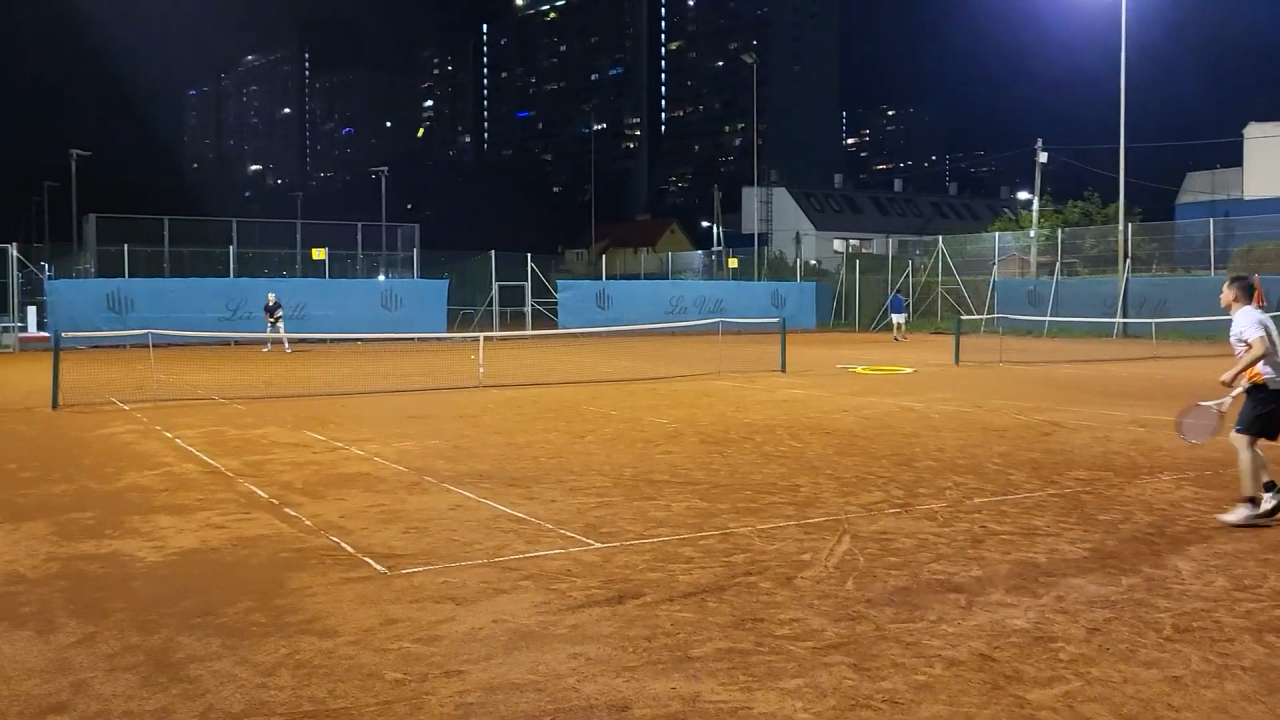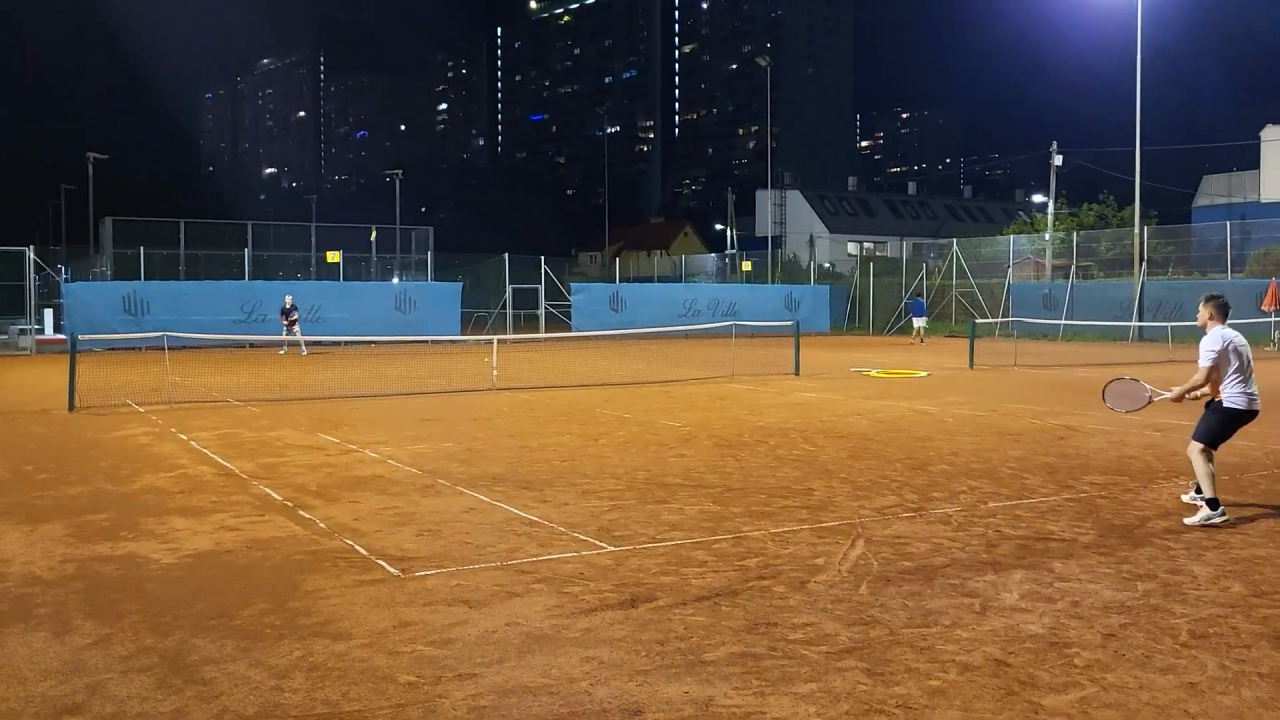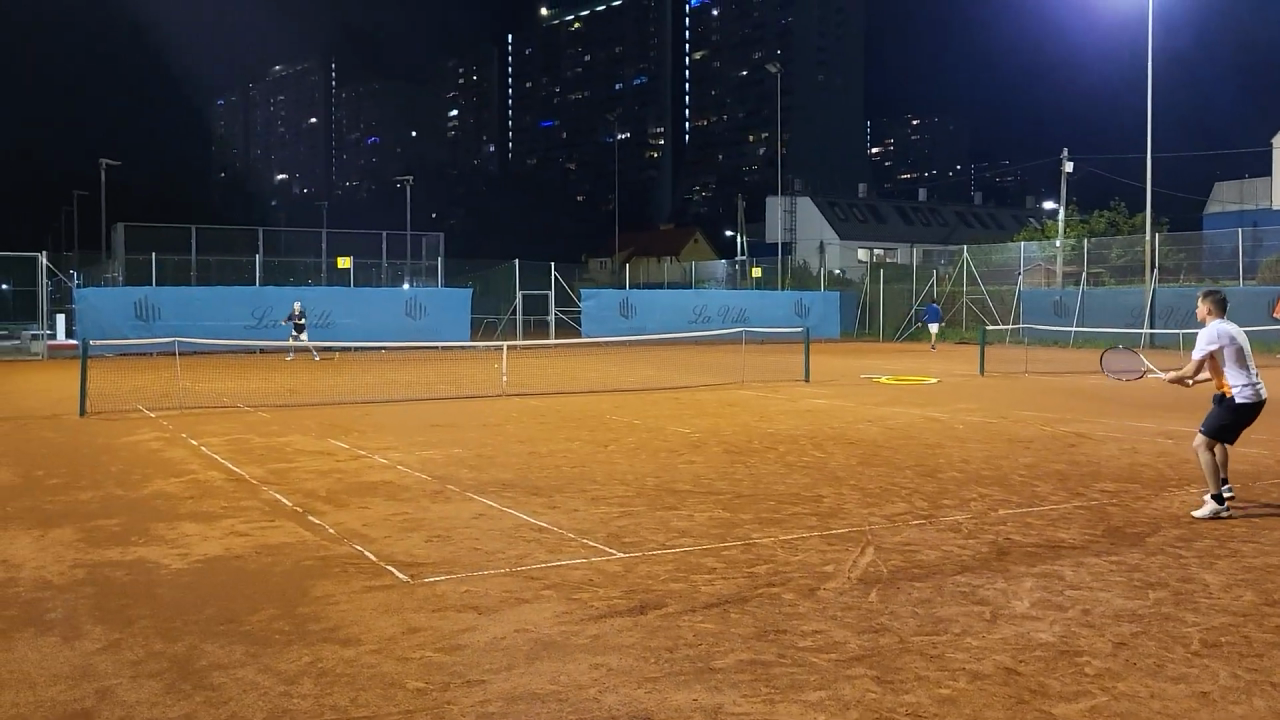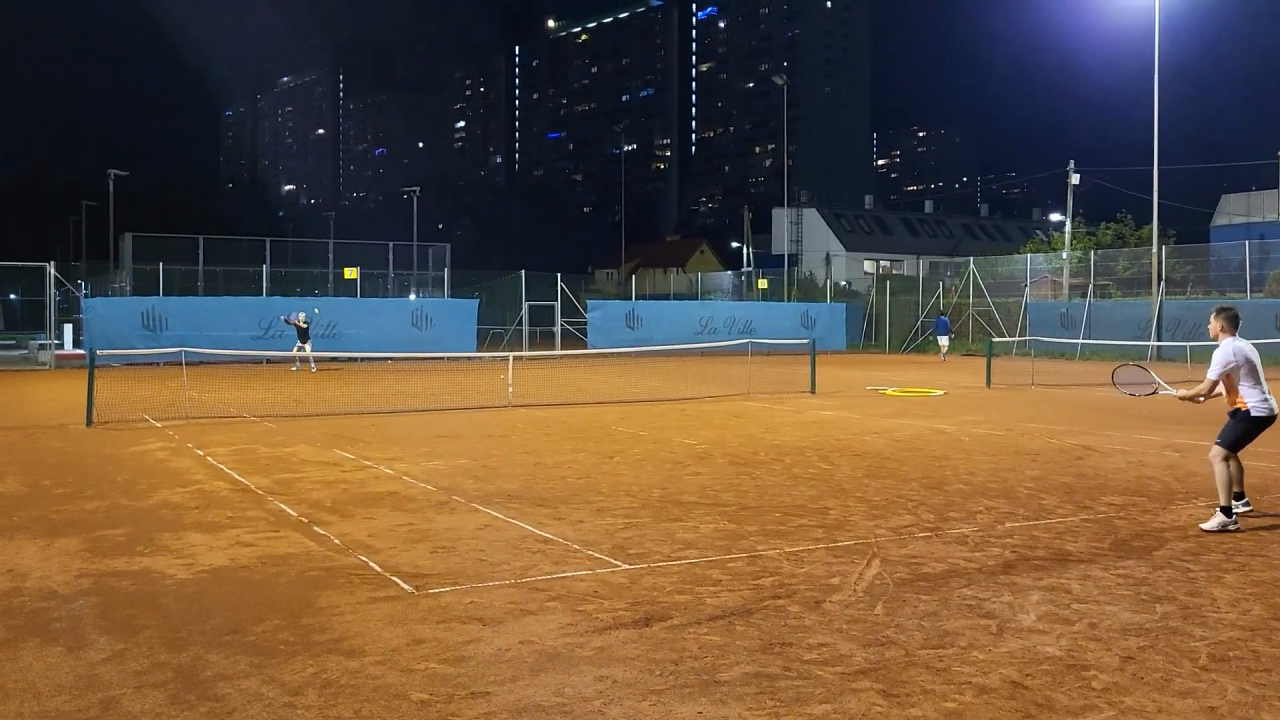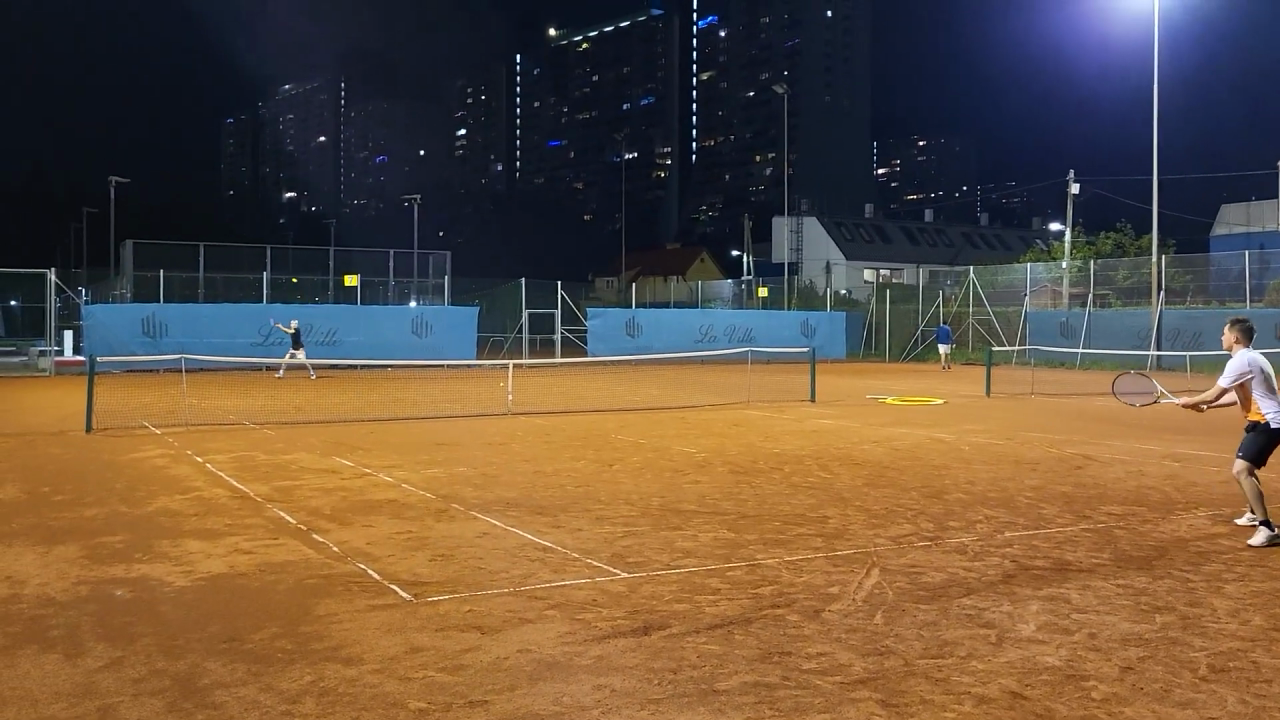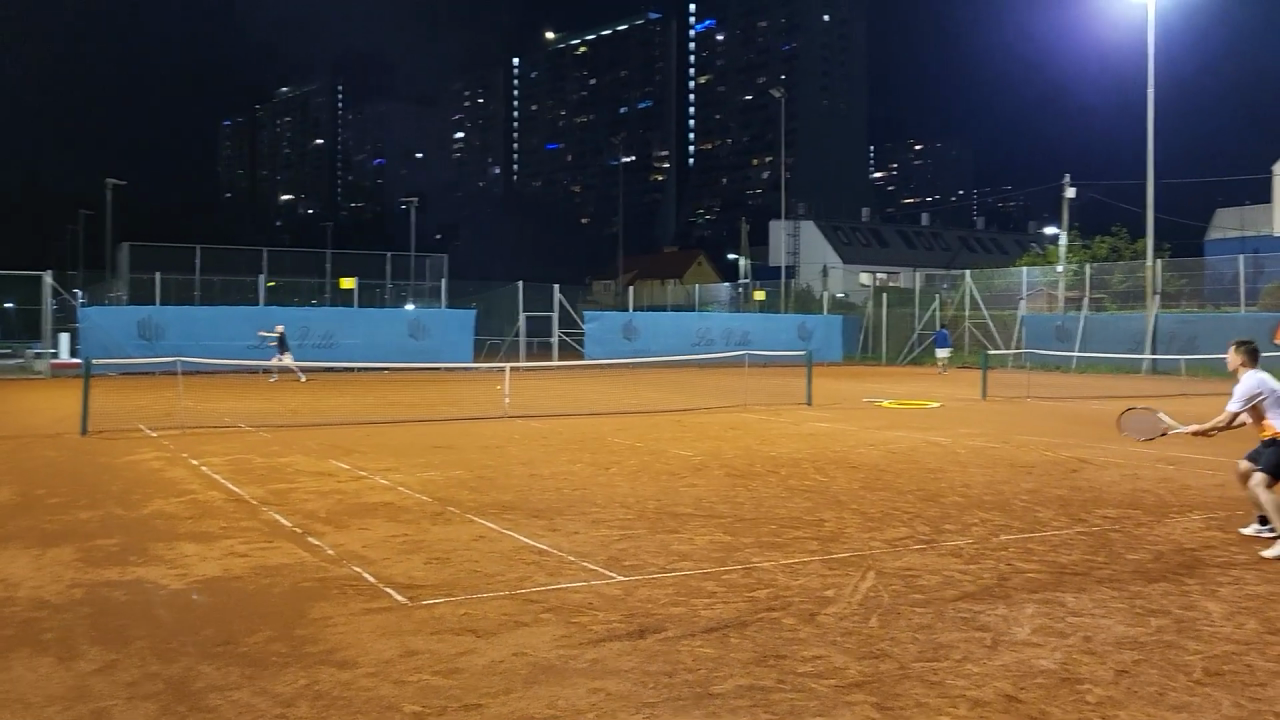
dt=0.3s
person 1, frame 1
left shoulder: (1245, 318)
right shoulder: (1256, 316)
left wrist: (1234, 372)
right wrist: (1244, 380)
left knee: (1240, 439)
right knee: (1247, 441)
left ankle: (1250, 505)
person 1, frame 2
left shoulder: (1212, 339)
right shoulder: (1236, 337)
left elbow: (1202, 378)
left wrist: (1181, 391)
right wrist: (1202, 392)
left hip: (1229, 404)
right hip: (1248, 404)
left knee: (1196, 450)
right knee: (1204, 441)
left ankle: (1212, 509)
right ankle: (1201, 491)
person 1, frame 3
left shoulder: (1210, 333)
right shoulder: (1232, 329)
left elbow: (1192, 370)
left wrist: (1175, 376)
right wrist: (1193, 380)
left hip: (1238, 399)
right hip: (1253, 397)
left knee: (1201, 444)
right knee: (1216, 438)
left ankle: (1218, 502)
right ankle: (1223, 486)
person 1, frame 4
left shoulder: (1225, 350)
right shoulder: (1241, 346)
left elbow: (1207, 388)
left wrist: (1188, 394)
right wrist: (1202, 396)
left hip: (1252, 412)
right hip: (1261, 411)
left knee: (1217, 456)
right knee: (1229, 451)
left ankle: (1225, 515)
right ankle: (1239, 500)
person 1, frame 5
left shoulder: (1240, 361)
right shoulder: (1251, 358)
left elbow: (1215, 394)
right elbow: (1238, 396)
left wrist: (1191, 401)
right wrist: (1205, 405)
left knee: (1240, 471)
right knee: (1245, 467)
right ankle: (1256, 513)
person 1, frame 6
left shoulder: (1248, 383)
right shoulder: (1258, 378)
left elbow: (1225, 420)
right elbow: (1245, 417)
left wrist: (1200, 429)
right wrist: (1212, 428)
left knee: (1259, 483)
right knee: (1242, 470)
